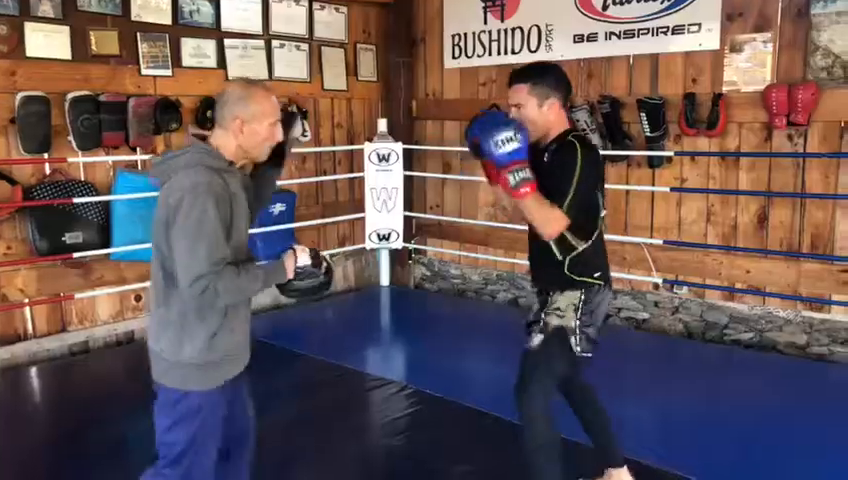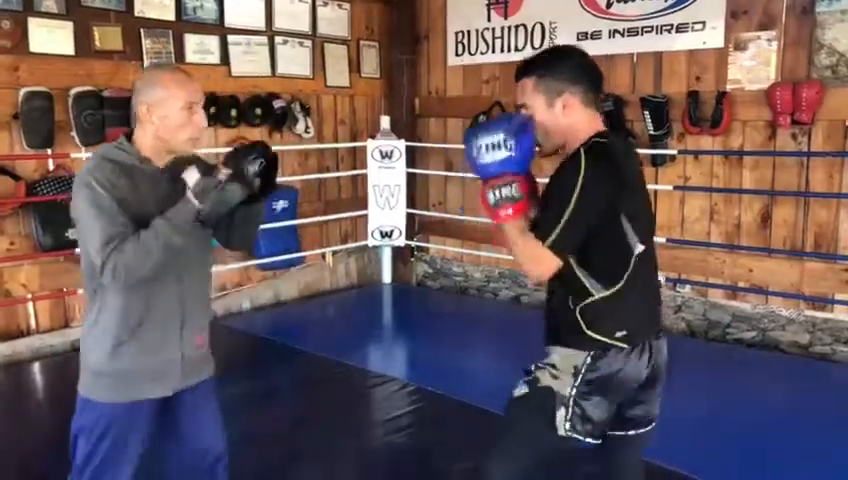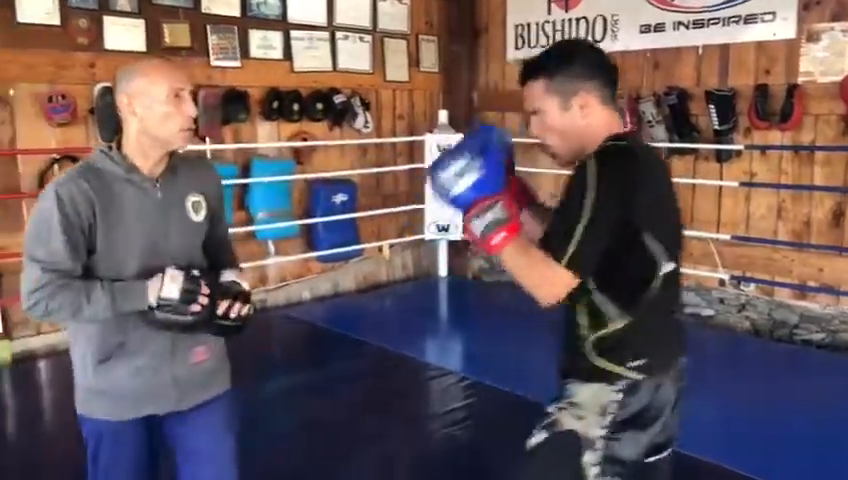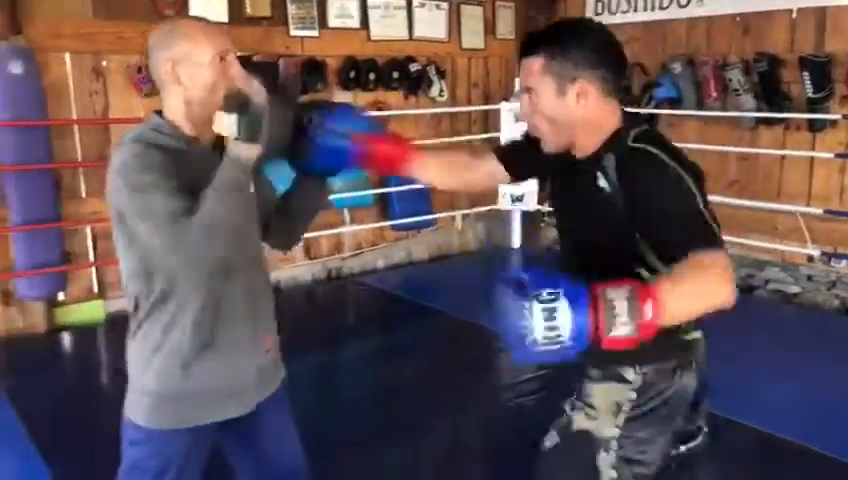
dt=1s
person 1, frame 1
left shoulder: (577, 153)
right shoulder: (546, 150)
left elbow: (551, 225)
right elbow: (514, 201)
left wrist: (514, 168)
right wrist: (492, 159)
left hip: (575, 292)
right hip: (564, 289)
left knee: (532, 392)
right knee: (568, 381)
person 1, frame 2
left shoulder: (587, 166)
right shoulder: (617, 154)
left elbow: (539, 265)
right elbow: (555, 230)
left wrist: (503, 187)
right wrist: (519, 180)
left hip: (591, 356)
right hip: (640, 349)
person 1, frame 3
left shoulder: (602, 172)
right shoulder: (642, 162)
left elbow: (551, 285)
left wrist: (488, 209)
right wrist: (511, 196)
left hip: (612, 384)
right hip: (655, 370)
person 1, frame 4
left shoulder: (654, 167)
right shoulder: (564, 144)
left elbow: (716, 281)
right elbow: (470, 171)
left wrist: (620, 311)
right wrist: (378, 149)
left hip: (642, 371)
right hip: (620, 361)
person 2, frame 1
left shoulder: (225, 172)
right shoulder: (198, 186)
right elbow: (203, 285)
left wrist: (270, 168)
right wrist: (280, 270)
left hip: (218, 347)
right hip: (193, 356)
left knee: (233, 438)
person 2, frame 2
left shoulder: (197, 172)
right shoulder: (101, 178)
left elbow: (236, 239)
right elbow: (122, 268)
left wrist: (251, 193)
right wrist: (195, 205)
left hip: (188, 358)
right hip: (122, 367)
person 2, frame 3
left shoulder: (202, 178)
right shoulder: (75, 192)
right elbow: (42, 295)
left wrist: (231, 284)
right wrist: (148, 292)
left hip: (198, 373)
right hip: (115, 386)
person 2, frame 4
left shoulder: (229, 150)
right shoulder: (138, 163)
left elbow: (282, 231)
right elbow: (195, 258)
left wrist: (317, 169)
right wrist: (244, 156)
left hip: (252, 368)
right hip: (178, 384)
